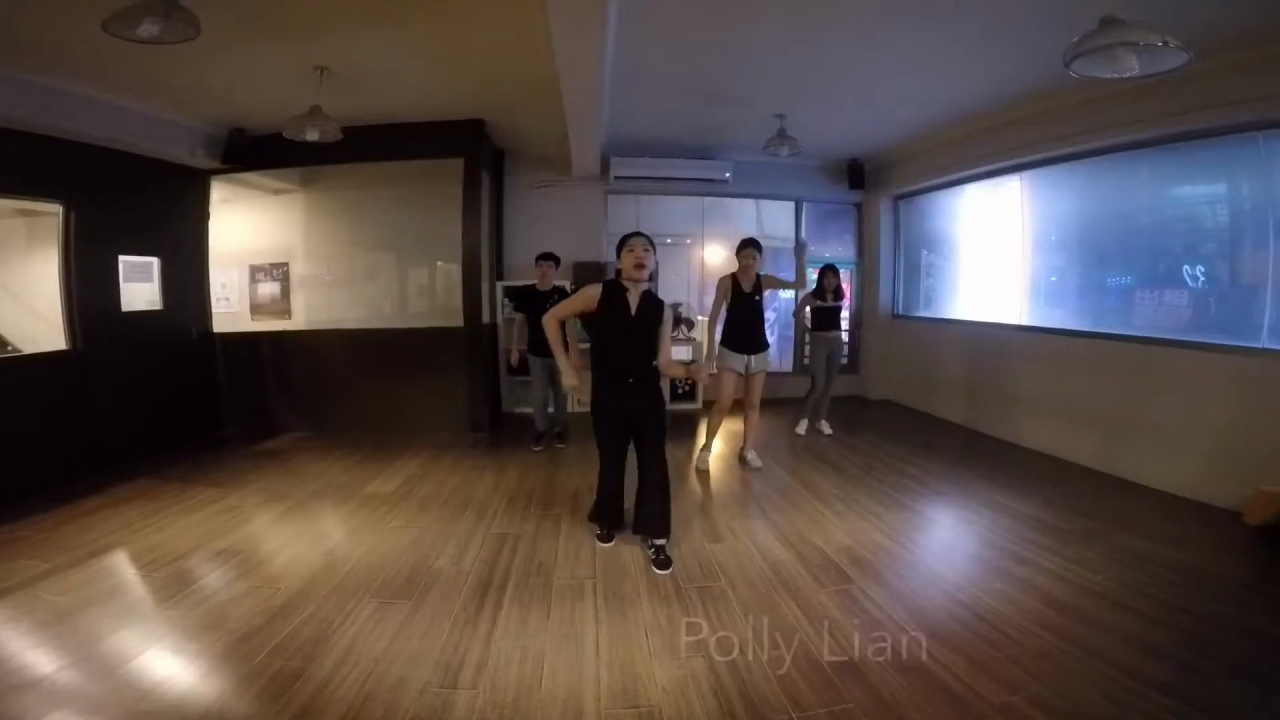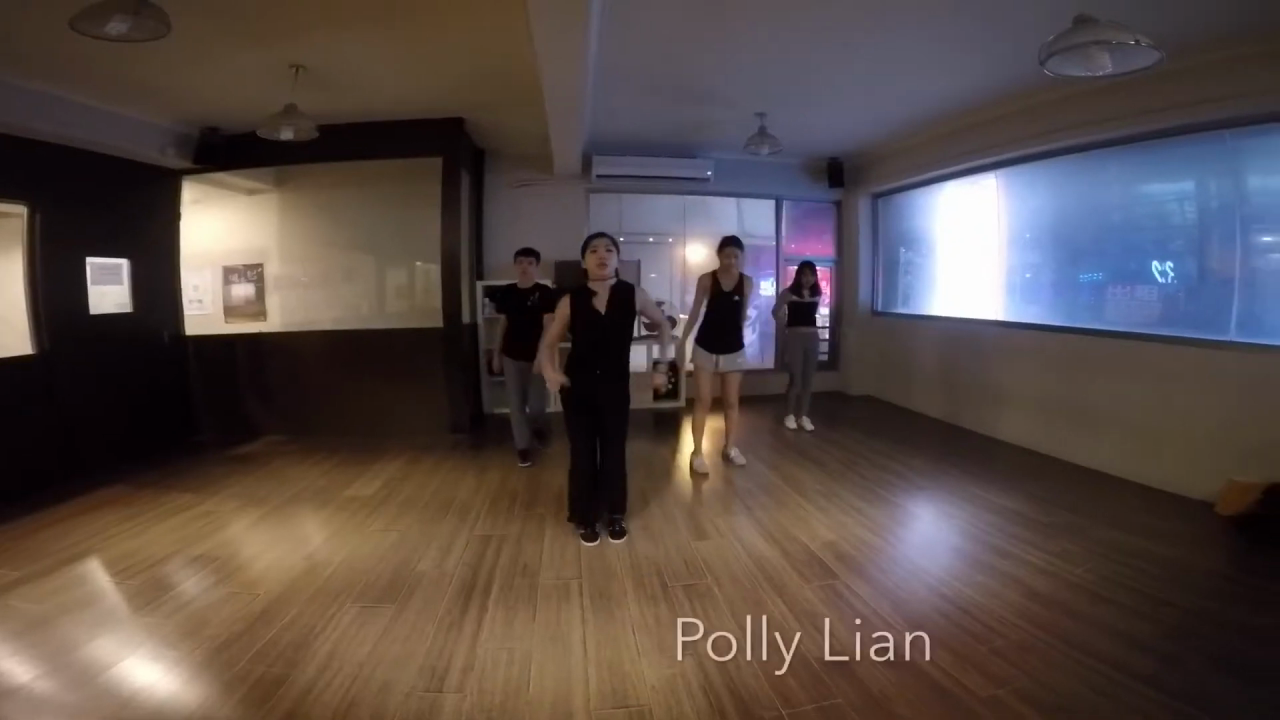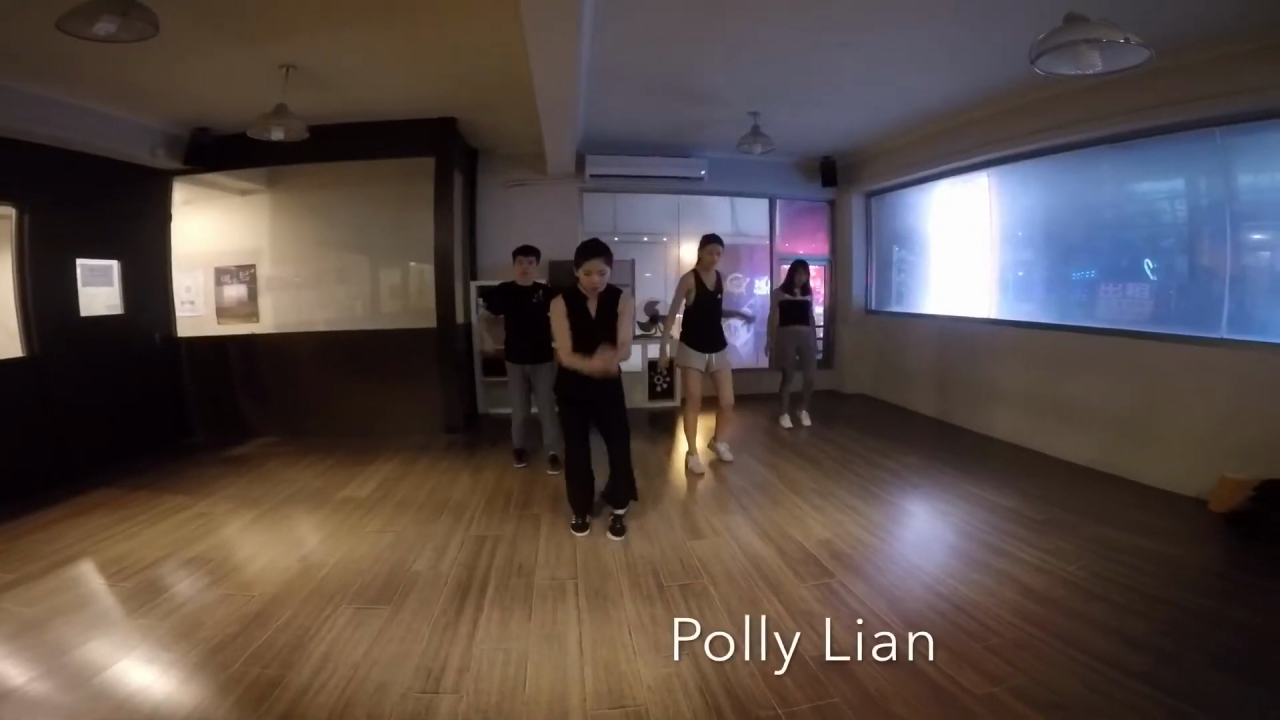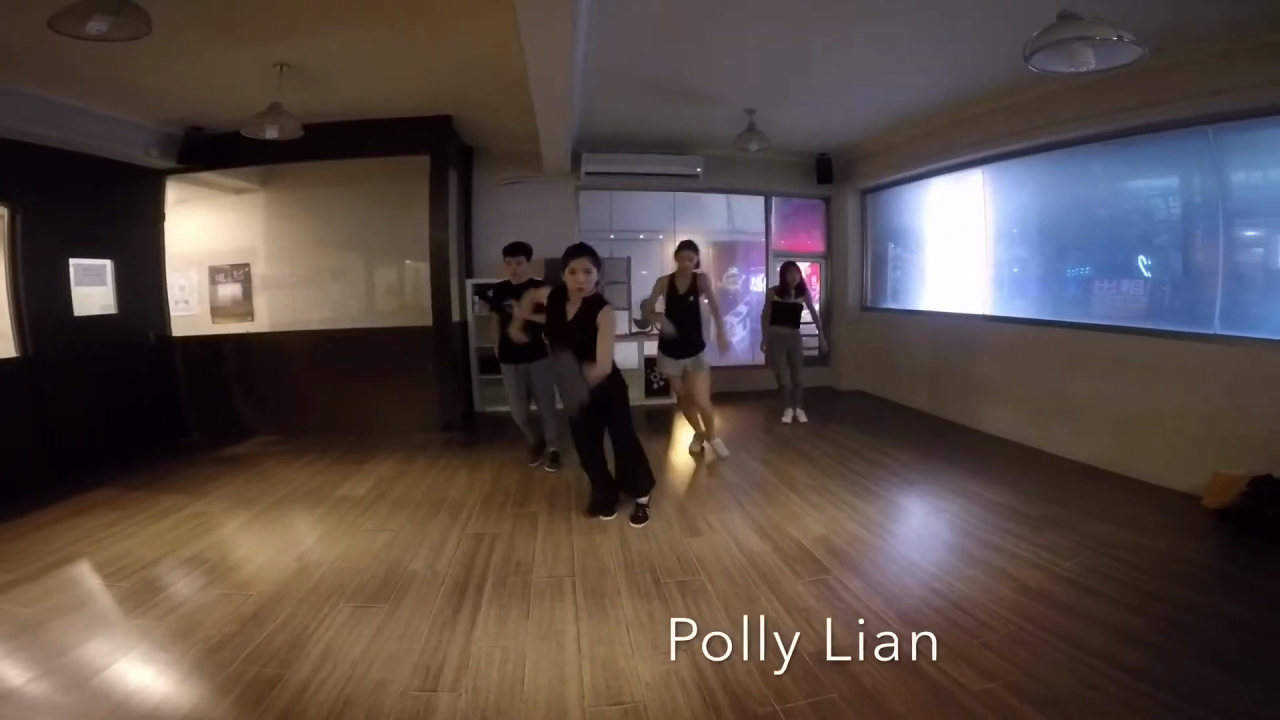
dt=0.5s
person 1, frame 1
left shoulder: (660, 308)
right shoulder: (599, 294)
left elbow: (664, 362)
right elbow: (551, 318)
left wrist: (691, 371)
right wrist: (565, 367)
left hip: (649, 396)
right hip: (609, 395)
left knee: (654, 467)
right knee: (612, 464)
left ankle: (655, 539)
right ankle: (607, 521)
person 1, frame 2
left shoulder: (634, 295)
right shoulder: (570, 301)
left elbow: (663, 326)
right elbow: (549, 342)
left wrist: (661, 368)
right wrist: (549, 369)
left hip: (615, 387)
right hip: (578, 388)
left knee: (613, 453)
right knee: (582, 455)
left ankle: (615, 514)
right ankle: (585, 518)
person 1, frame 3
left shoulder: (621, 301)
right shoulder: (562, 303)
left elbow: (625, 347)
right elbow: (565, 355)
left wrist: (610, 358)
right wrist: (594, 365)
left hip: (608, 385)
right hip: (574, 386)
left knee: (619, 445)
right knee: (577, 450)
left ankle: (618, 509)
right ankle: (580, 510)
person 1, frame 4
left shoulder: (603, 312)
right shoulder: (551, 297)
left elbow: (605, 365)
right elbow: (529, 297)
left wrist: (586, 377)
right wrist: (518, 322)
left hip: (607, 386)
right hip: (574, 388)
left knee: (625, 441)
right knee: (588, 448)
left ankle: (640, 497)
right ankle: (605, 497)
person 2, frame 1
left shoulder: (764, 281)
right shoulder: (726, 282)
left elbow: (798, 285)
right elbow: (714, 315)
left wrist: (800, 257)
right wrist: (711, 345)
left hip: (758, 350)
right hip: (731, 349)
left knee: (753, 404)
right knee: (723, 403)
left ankle: (747, 450)
right ankle: (705, 449)
person 2, frame 2
left shoulder: (746, 282)
right shoulder: (706, 280)
left elbow: (742, 315)
right elbow: (695, 313)
left wrist: (740, 338)
right wrist: (682, 343)
left hip: (733, 349)
right hip: (705, 347)
left knee: (731, 401)
right knee: (703, 401)
left ankle: (730, 447)
right ankle: (697, 453)
person 2, frame 3
left shoulder: (720, 278)
right shoulder: (689, 279)
right elbow: (672, 314)
left wrist: (737, 314)
right wrist: (664, 346)
left hip: (718, 347)
right hip: (692, 347)
left knee: (727, 401)
right knee: (694, 402)
left ankle: (719, 441)
right ankle: (692, 453)
person 2, frame 4
left shoulder: (701, 279)
right shoulder: (664, 282)
left elbow: (714, 305)
right elbow: (648, 309)
left wrist: (721, 332)
right wrist: (660, 321)
left hip: (696, 351)
right hip: (670, 351)
left knee: (702, 402)
right knee: (685, 401)
left ankle: (713, 437)
right ankle: (699, 434)
person 3, frame 1
left shoulder: (562, 294)
right shoulder: (524, 293)
right elbow: (519, 322)
left wrist: (573, 351)
right wrist: (514, 348)
right hip: (536, 353)
left knee: (560, 395)
right knee: (539, 395)
left ankle: (559, 429)
right ankle: (541, 430)
person 3, frame 2
left shoulder: (544, 292)
right shoulder: (506, 292)
left elbow: (548, 325)
right elbow: (503, 323)
right wrist: (497, 353)
left hip: (535, 356)
right hip: (511, 356)
left knee: (537, 403)
right knee: (516, 403)
left ankle: (538, 428)
right ankle: (523, 446)
person 3, frame 3
left shoulder: (546, 292)
right shoulder: (502, 291)
right elbow: (486, 314)
left hip: (544, 359)
right hip: (516, 360)
left knee: (548, 408)
right knee: (520, 409)
left ankle: (552, 452)
right ankle: (519, 447)
person 3, frame 4
left shoulder: (540, 288)
right shoulder: (498, 290)
right wrist: (498, 347)
left hip: (538, 357)
right hip: (509, 360)
left knee: (546, 406)
right knee: (519, 411)
left ankle: (552, 448)
right ankle: (536, 443)
person 4, frame 1
left shoulder: (840, 297)
right shoulder: (812, 297)
right elbow: (797, 315)
right wrist: (810, 330)
left hip: (837, 342)
right hip: (819, 341)
left knee: (828, 384)
right knee: (817, 384)
left ankle: (821, 420)
right ankle: (804, 420)
person 4, frame 2
left shoulder: (816, 294)
right shoulder: (788, 293)
right elbow: (776, 313)
left hip: (812, 338)
right hip: (794, 337)
left knee: (808, 380)
right knee: (795, 379)
left ankle: (803, 416)
right ankle: (790, 415)
person 4, frame 3
left shoulder: (808, 293)
right shoulder: (780, 293)
left elbow: (811, 317)
right elbow: (773, 318)
left wrist: (814, 340)
right wrist: (771, 341)
left hip: (805, 336)
right hip: (786, 336)
left knee: (811, 377)
right knee: (788, 377)
left ankle: (803, 410)
right ankle: (784, 414)
person 4, frame 4
left shoulder: (803, 293)
right shoulder: (773, 293)
left elbow: (813, 314)
right elbow: (765, 316)
left wrist: (821, 336)
right wrist: (765, 339)
left hip: (794, 337)
right hip: (776, 338)
left knee: (797, 378)
right knee: (784, 380)
left ankle: (798, 408)
right ankle: (788, 408)
